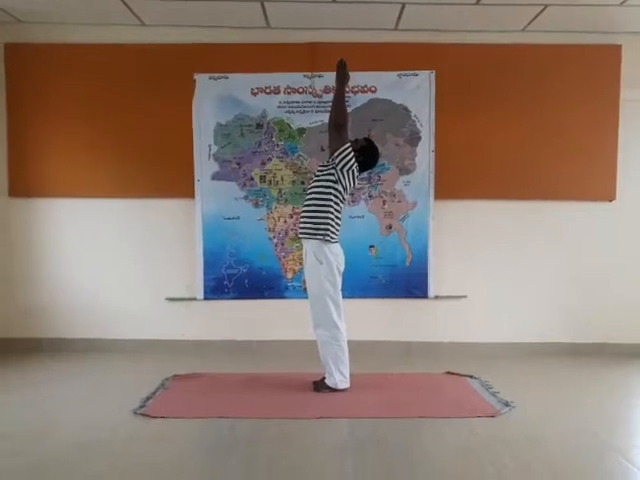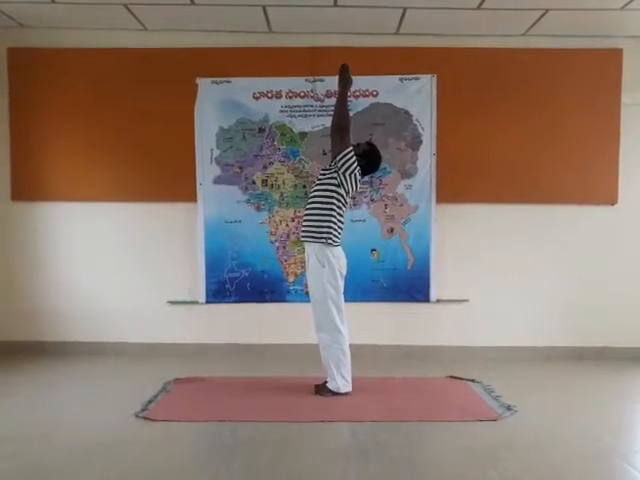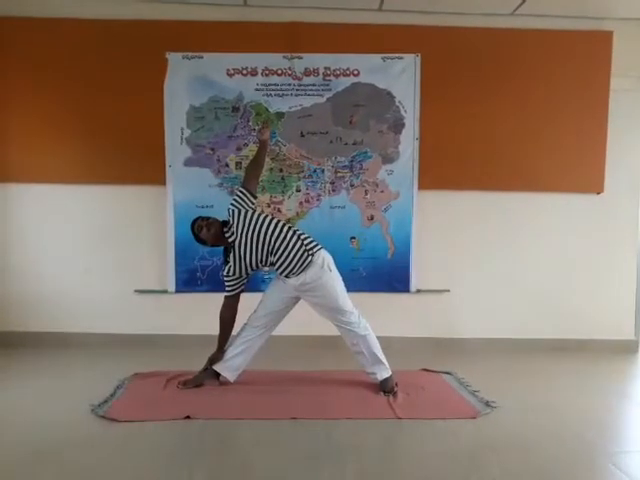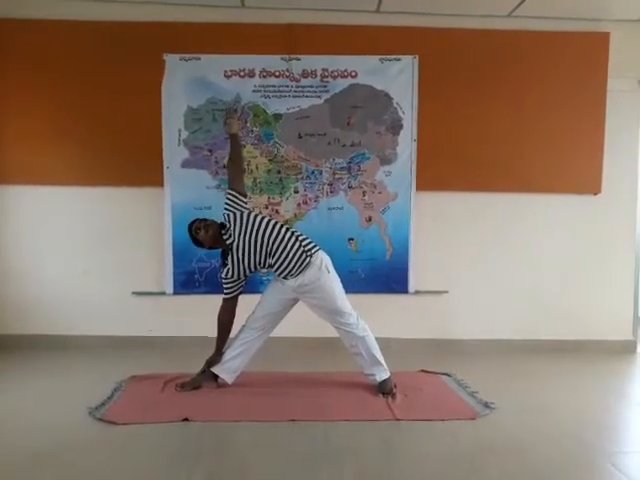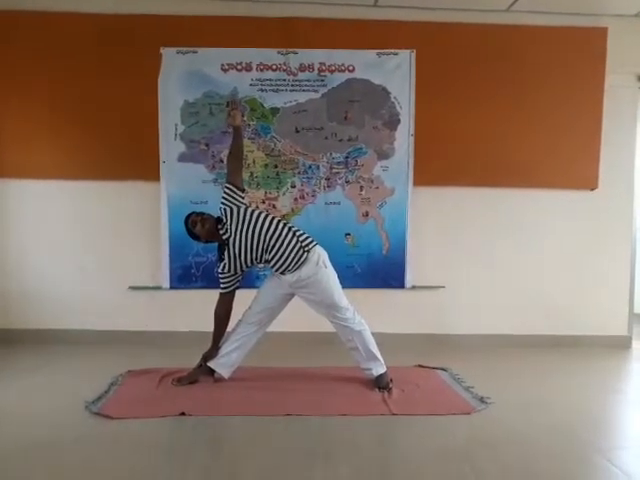
dt=1s
person 1, frame 1
left shoulder: (346, 170)
right shoulder: (337, 169)
left elbow: (337, 126)
right elbow: (337, 129)
left wrist: (340, 87)
right wrist: (339, 87)
left hip: (323, 252)
right hip: (318, 250)
left knee: (329, 318)
right knee: (325, 318)
left ankle: (338, 380)
right ankle: (335, 375)
person 1, frame 2
left shoulder: (349, 172)
right shoulder: (338, 174)
left elbow: (340, 131)
right elbow: (339, 134)
left wrist: (343, 91)
right wrist: (342, 92)
left hip: (325, 255)
right hip: (320, 254)
left knee: (330, 322)
right knee: (327, 321)
left ankle: (339, 384)
right ankle: (337, 379)
person 1, frame 3
left shoulder: (237, 213)
right shoulder: (232, 265)
left elbow: (251, 177)
right elbow: (229, 306)
left wrist: (263, 144)
right wrist: (219, 350)
left hip: (314, 265)
right hip: (288, 279)
left knee: (349, 321)
right knee: (257, 325)
left ankle: (383, 374)
right ankle: (218, 371)
person 1, frame 4
left shoulder: (233, 214)
right shoulder: (230, 266)
left elbow: (235, 173)
right elbow: (227, 308)
left wrist: (234, 136)
right wrist: (217, 353)
left hip: (313, 266)
right hip: (287, 281)
left knee: (348, 322)
right knee: (255, 326)
left ankle: (382, 377)
right ankle: (215, 373)
person 1, frame 5
left shoulder: (230, 209)
right shoulder: (227, 260)
left elbow: (234, 166)
right elbow: (224, 303)
left wrist: (237, 129)
right wrist: (214, 348)
left hip: (310, 261)
right hip: (284, 276)
left knee: (345, 317)
right knee: (251, 322)
left ankle: (379, 371)
right ankle: (212, 367)
